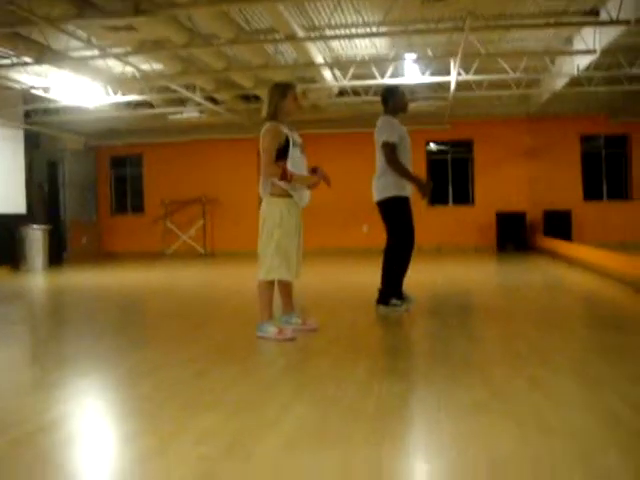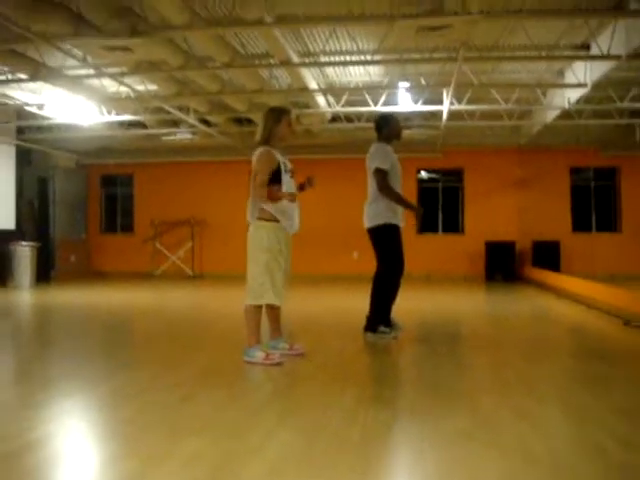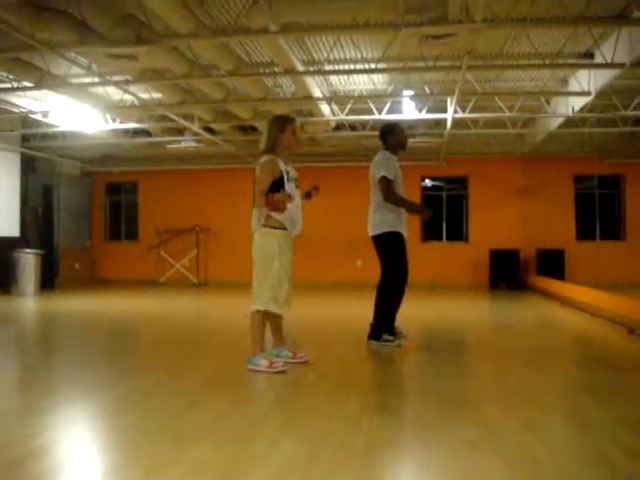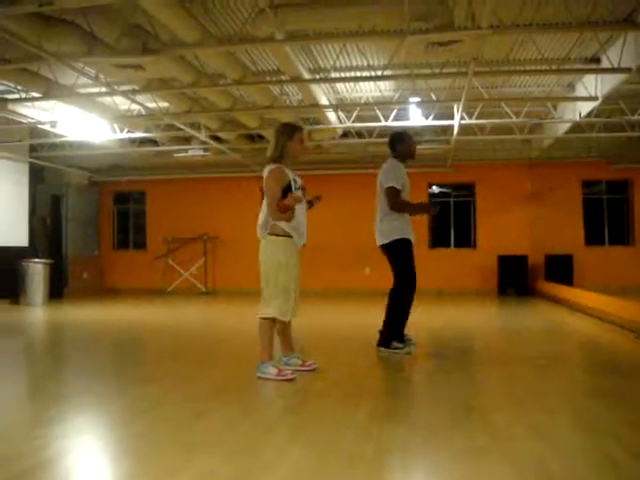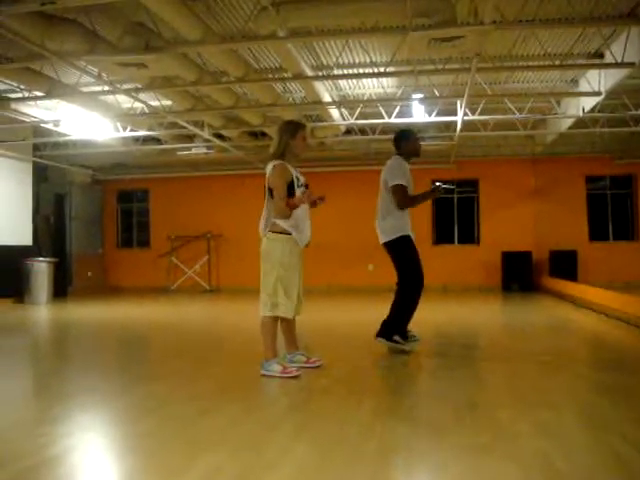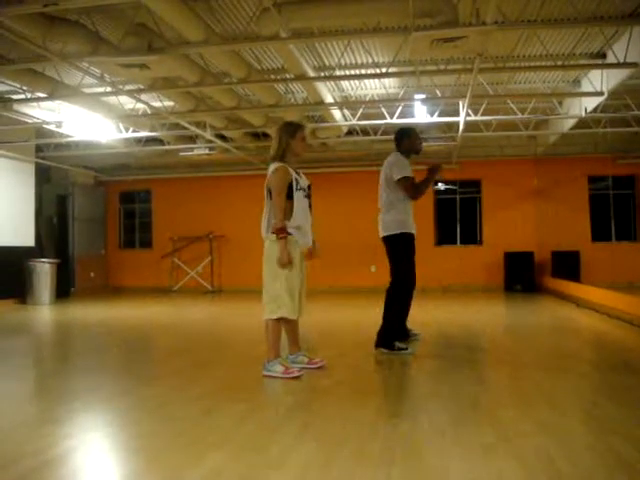
dt=0.3s
person 1, frame 1
left shoulder: (289, 132)
right shoulder: (272, 130)
right elbow: (268, 169)
left wrist: (313, 172)
right wrist: (299, 179)
left hip: (292, 204)
right hip: (277, 204)
left knee: (287, 262)
right knee: (272, 261)
left ankle: (289, 315)
right ankle: (265, 323)
person 1, frame 2
left shoulder: (279, 157)
right shoulder: (265, 154)
right elbow: (259, 192)
left wrist: (302, 187)
right wrist: (283, 196)
left hip: (280, 229)
right hip: (265, 228)
left knee: (275, 286)
right knee: (260, 285)
left ankle: (276, 339)
right ankle: (252, 347)
person 1, frame 3
left shoulder: (283, 165)
right shoulder: (269, 163)
right elbow: (259, 200)
left wrist: (307, 194)
right wrist: (277, 199)
left hip: (283, 236)
right hip: (271, 236)
left knee: (279, 295)
right knee: (265, 294)
left ankle: (279, 347)
right ankle: (256, 355)
person 1, frame 4
left shoulder: (287, 173)
right shoulder: (275, 172)
right elbow: (273, 212)
left wrist: (308, 203)
right wrist: (288, 202)
left hip: (289, 244)
right hip: (277, 243)
left knee: (286, 302)
right knee: (273, 301)
left ankle: (288, 355)
right ankle: (265, 363)
person 1, frame 5
left shoulder: (292, 171)
right shoulder: (279, 168)
right elbow: (278, 208)
left wrist: (312, 202)
right wrist: (298, 201)
left hip: (292, 241)
right hip: (278, 241)
left knee: (289, 299)
right knee: (274, 298)
left ankle: (293, 353)
right ankle: (269, 360)
person 1, frame 6
left shoulder: (295, 174)
right shoulder: (280, 171)
right elbow: (278, 213)
left wrist: (309, 241)
right wrist: (282, 246)
left hip: (295, 244)
right hip: (281, 243)
left knee: (293, 301)
right knee: (279, 300)
left ankle: (295, 353)
right ankle: (272, 361)
person 2, frame 1
left shoulder: (394, 125)
right shoulder: (387, 124)
right elbow: (391, 160)
left wrist: (416, 183)
right wrist: (418, 182)
left hip: (397, 192)
right hip: (391, 193)
left knee: (404, 241)
right knee: (399, 242)
left ankle: (394, 291)
right ankle: (387, 297)
person 2, frame 2
left shoulder: (386, 152)
right shoulder: (380, 151)
right elbow: (383, 186)
left wrist: (407, 207)
right wrist: (410, 206)
left hip: (388, 219)
right hip: (382, 220)
left knee: (393, 268)
right knee: (388, 269)
left ankle: (382, 319)
right ankle: (374, 324)
person 2, frame 3
left shoulder: (389, 160)
right shoulder: (384, 159)
right elbow: (387, 195)
left wrist: (412, 208)
right wrist: (416, 208)
left hip: (392, 227)
right hip: (386, 228)
left knee: (398, 277)
right knee: (392, 278)
left ankle: (386, 327)
right ankle: (378, 332)
person 2, frame 4
left shoulder: (396, 169)
right shoulder: (392, 168)
right elbow: (393, 204)
left wrist: (419, 208)
right wrist: (422, 208)
left hip: (398, 234)
right hip: (394, 235)
left knee: (406, 283)
right knee: (404, 284)
left ankle: (395, 334)
right ankle: (388, 339)
person 2, frame 5
left shoulder: (398, 166)
right shoulder: (397, 166)
right elbow: (402, 202)
left wrist: (425, 195)
right wrist: (430, 194)
left hip: (397, 231)
right hip: (395, 233)
left knee: (410, 280)
right knee: (413, 281)
left ankle: (399, 330)
right ankle: (389, 331)
person 2, frame 6
left shoulder: (397, 162)
right shoulder: (398, 161)
right elbow: (413, 193)
left wrist: (428, 177)
right wrist: (431, 175)
left hip: (399, 228)
right hip: (397, 229)
left knee: (406, 281)
right knee: (401, 282)
left ankle: (399, 330)
right ankle: (386, 339)
